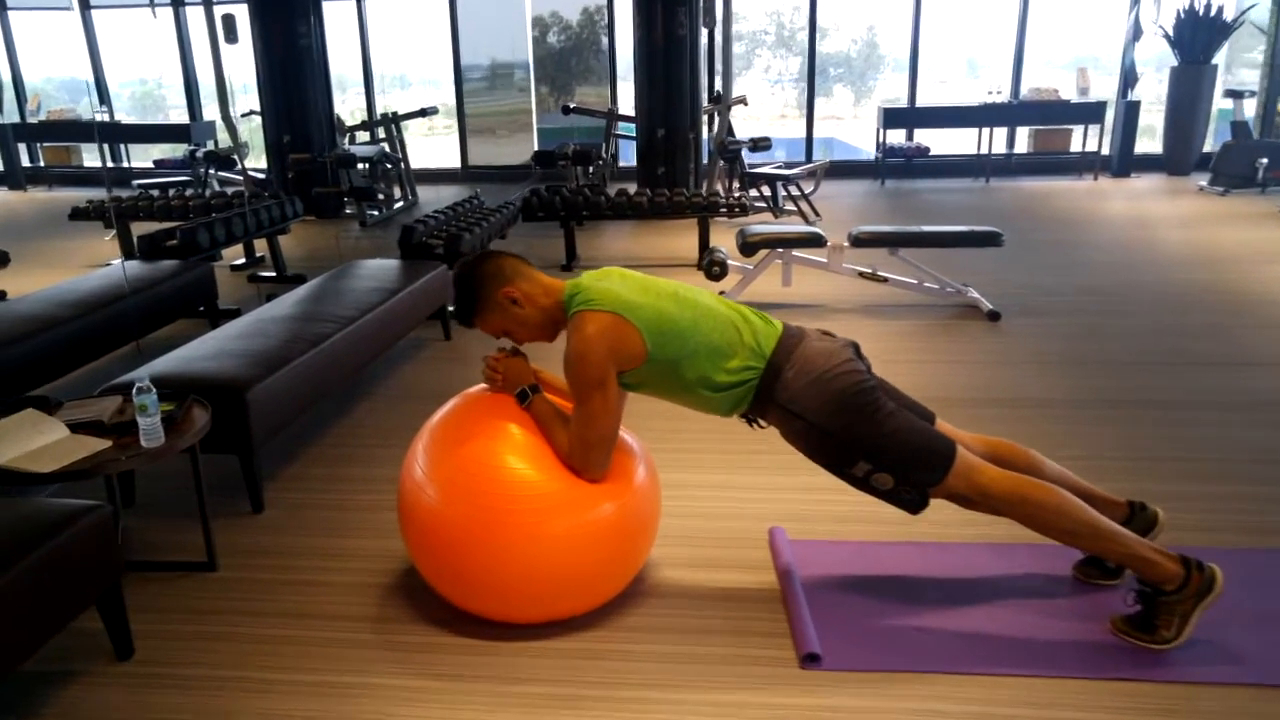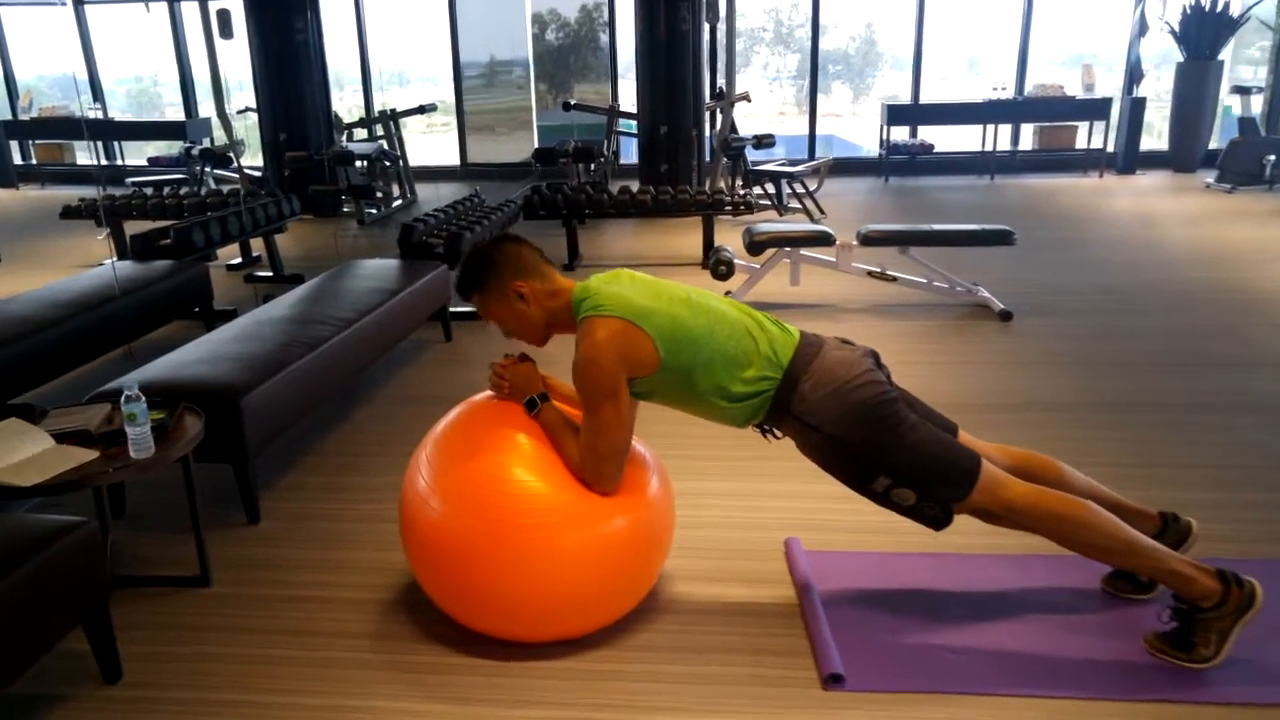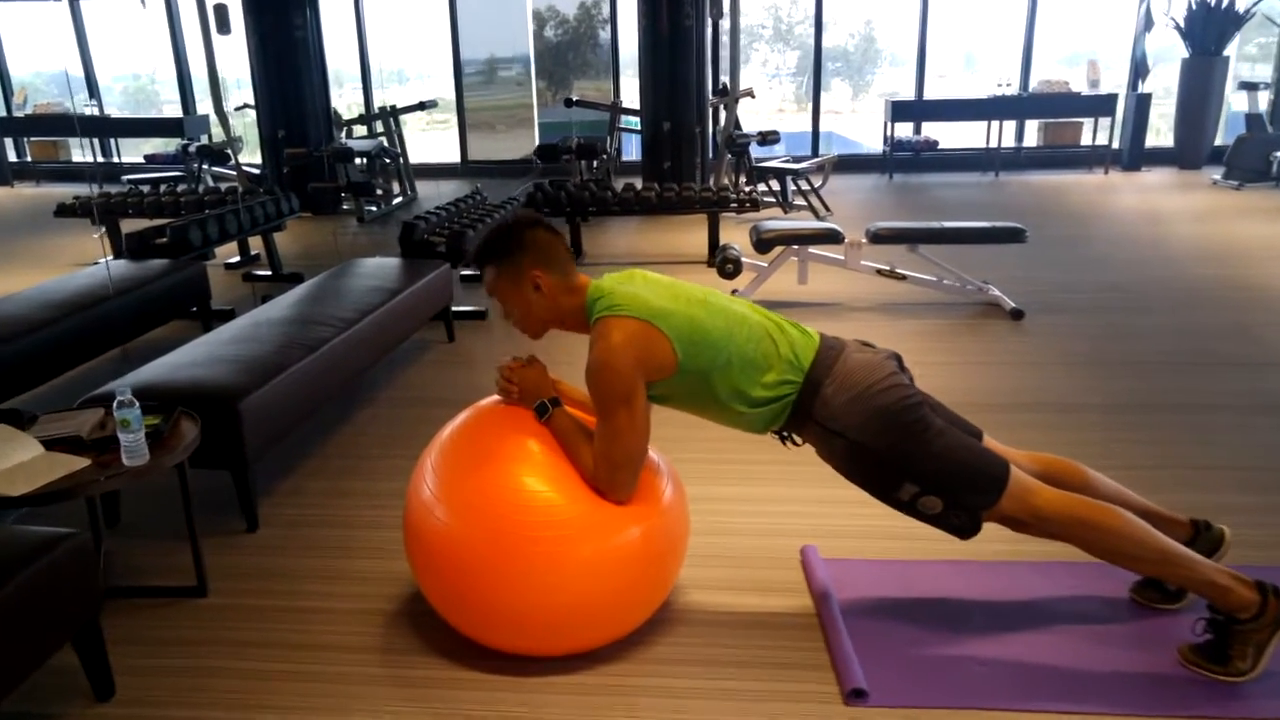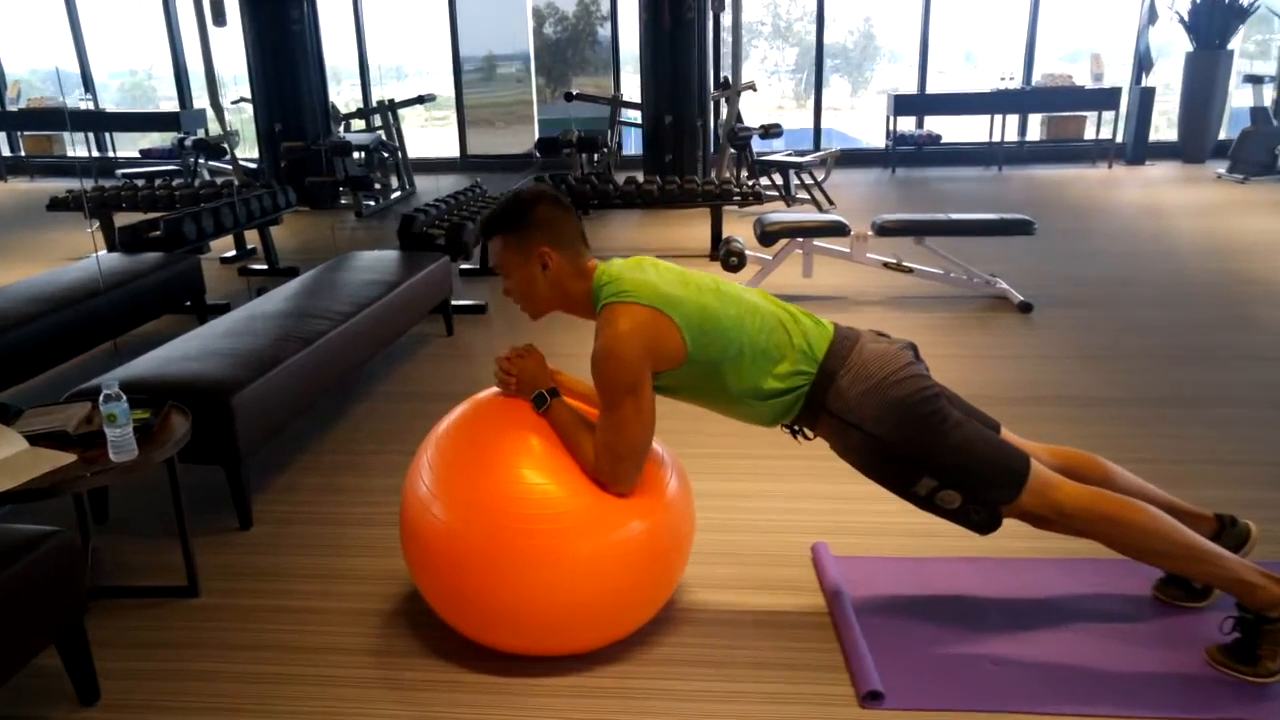
dt=0.2s
person 1, frame 1
left shoulder: (588, 333)
right shoulder: (596, 282)
left elbow: (591, 461)
right elbow: (605, 404)
left wrist: (526, 391)
right wrist: (534, 383)
left hip: (804, 394)
right hip: (806, 357)
left knee: (975, 484)
right knee: (963, 451)
left ankle: (1174, 574)
right ankle: (1123, 514)
person 1, frame 2
left shoulder: (597, 341)
right shoulder: (607, 287)
left elbow: (603, 474)
right elbow: (621, 407)
left wrist: (535, 402)
right wrist: (545, 386)
left hip: (824, 407)
right hip: (823, 366)
left knee: (1002, 499)
right knee: (990, 463)
left ankle: (1209, 590)
right ankle: (1155, 526)
person 1, frame 3
left shoulder: (613, 345)
right shoulder: (622, 286)
left elbow: (617, 481)
right elbow: (634, 410)
left wrist: (544, 405)
right wrist: (555, 391)
left hip: (845, 411)
right hip: (843, 369)
left knee: (1029, 504)
right knee: (1016, 469)
right ankle: (1185, 532)
person 1, frame 4
left shoulder: (621, 332)
right shoulder: (628, 274)
left elbow: (619, 472)
right elbow: (634, 405)
left wrist: (543, 396)
right wrist: (553, 380)
left hip: (858, 402)
right hip: (858, 361)
left knee: (1050, 500)
right knee: (1034, 462)
right ankle: (1208, 528)
